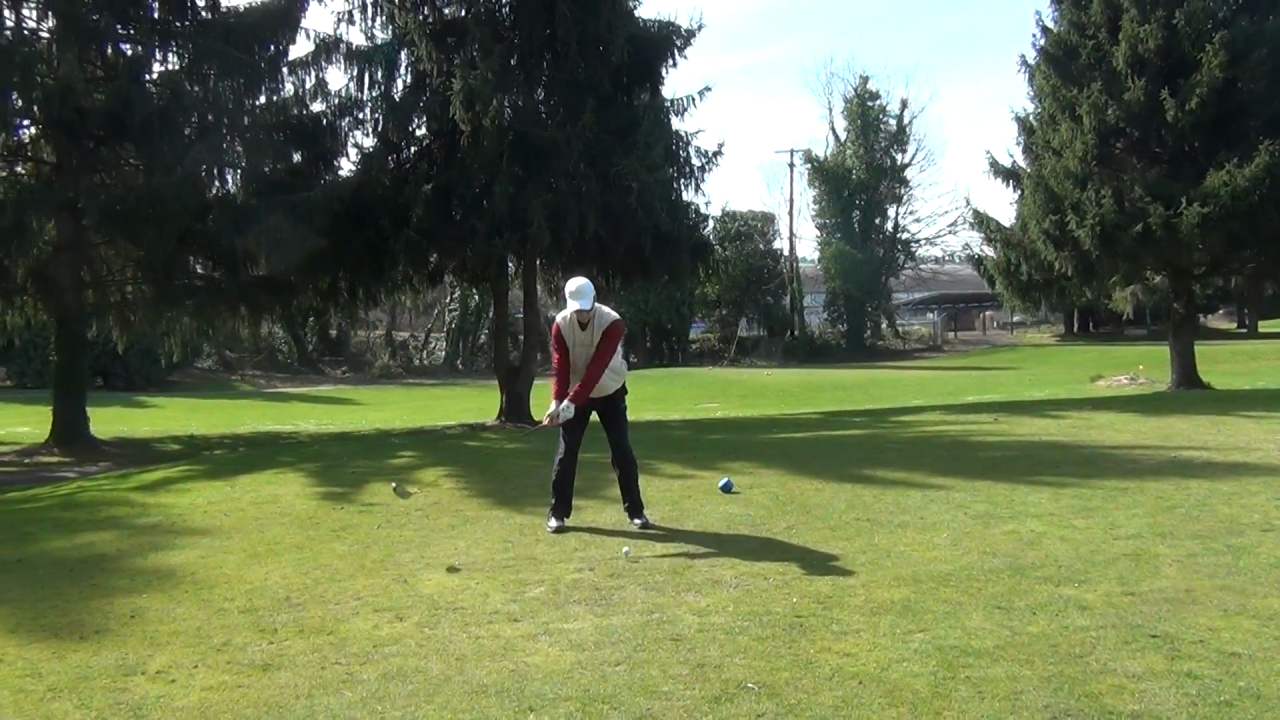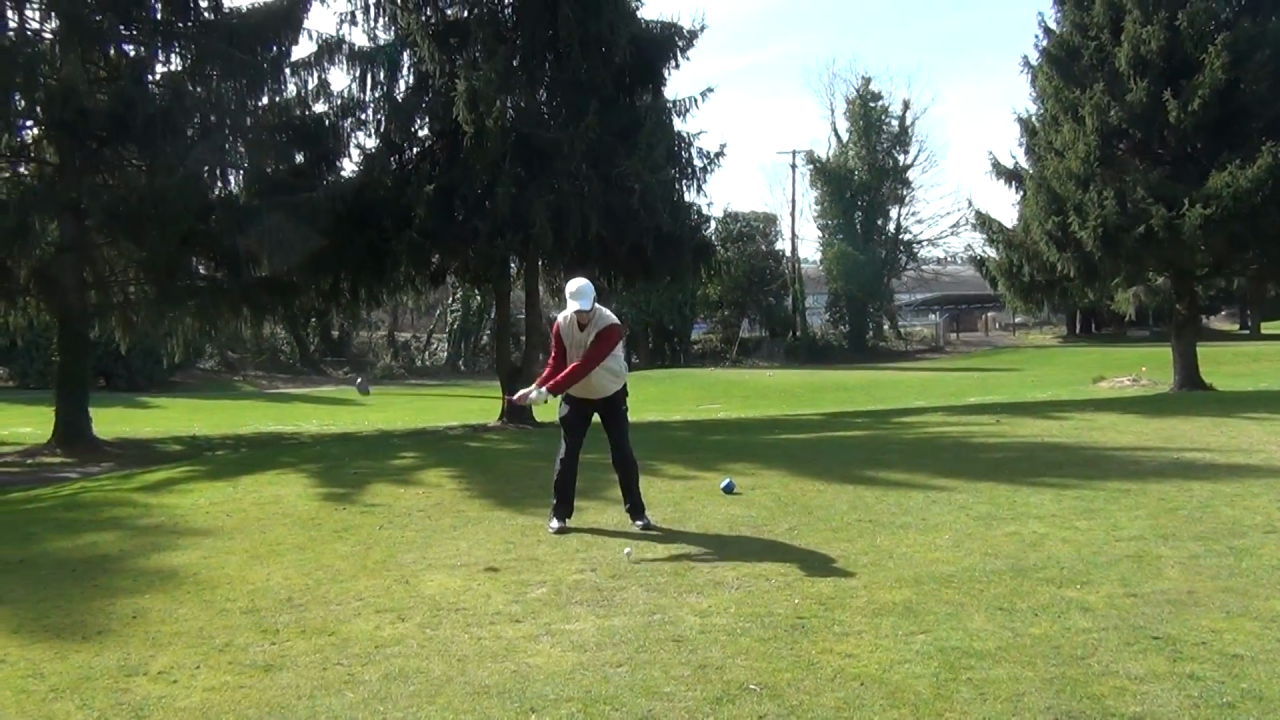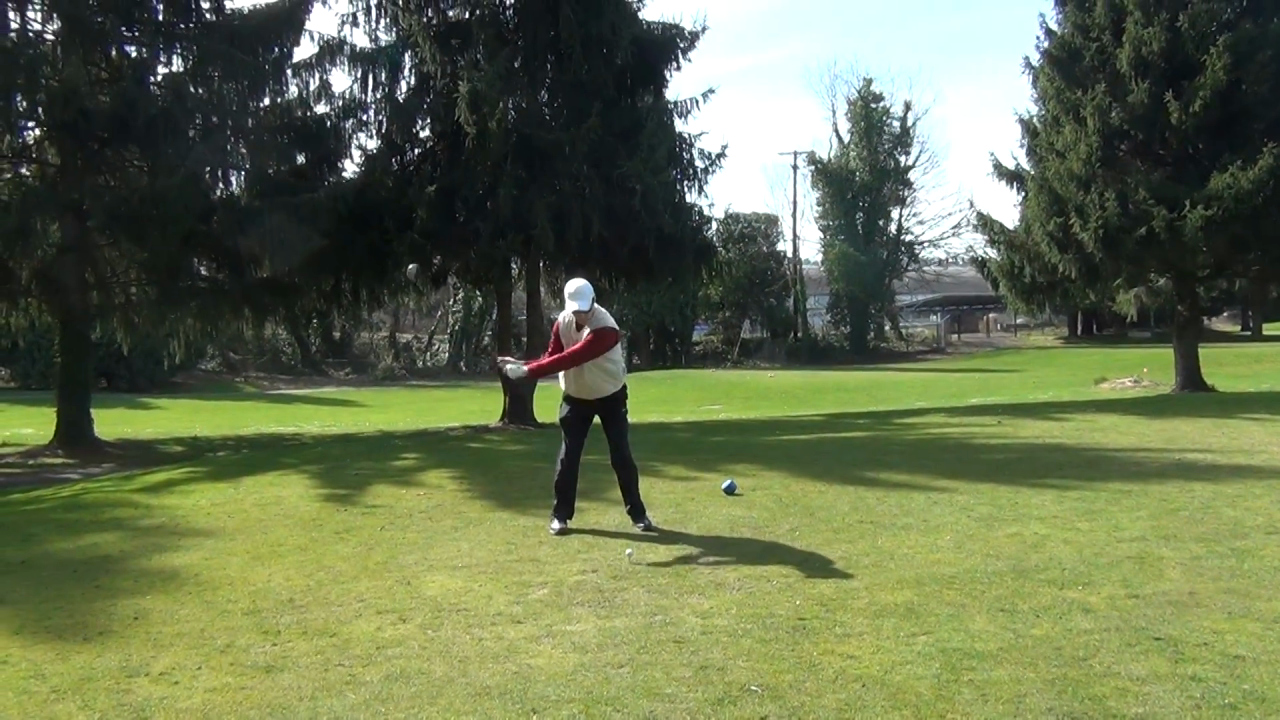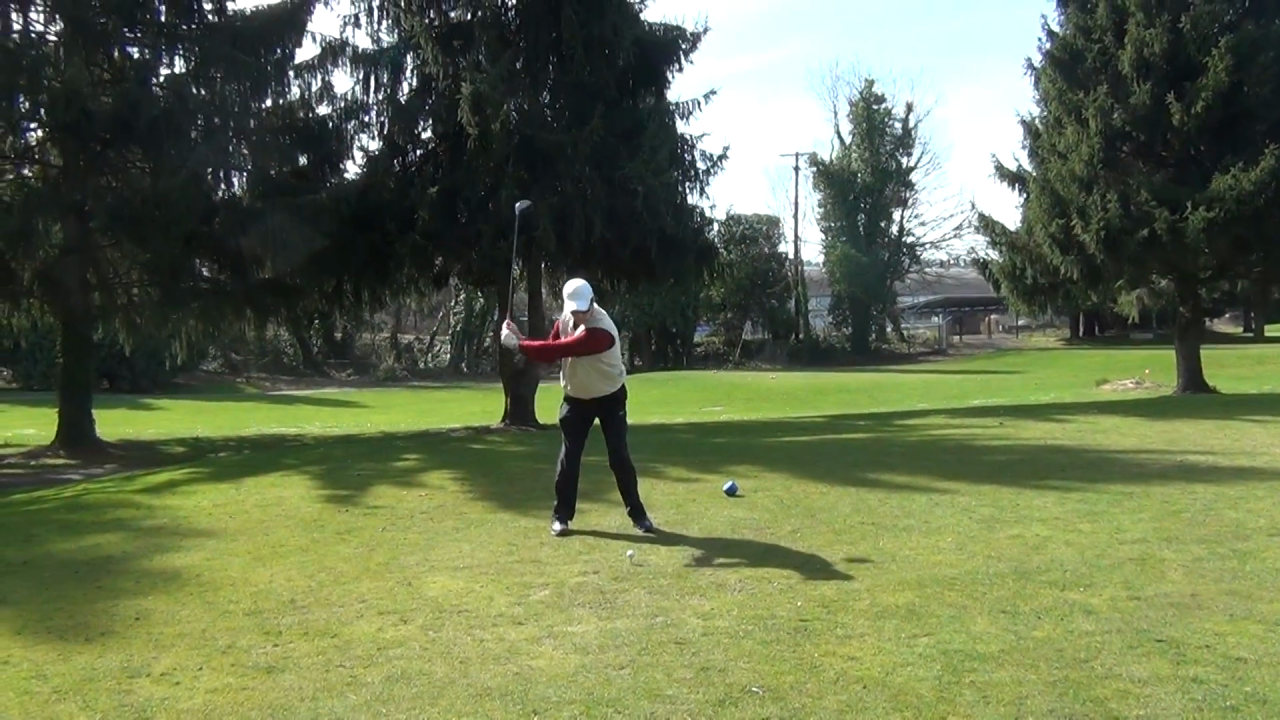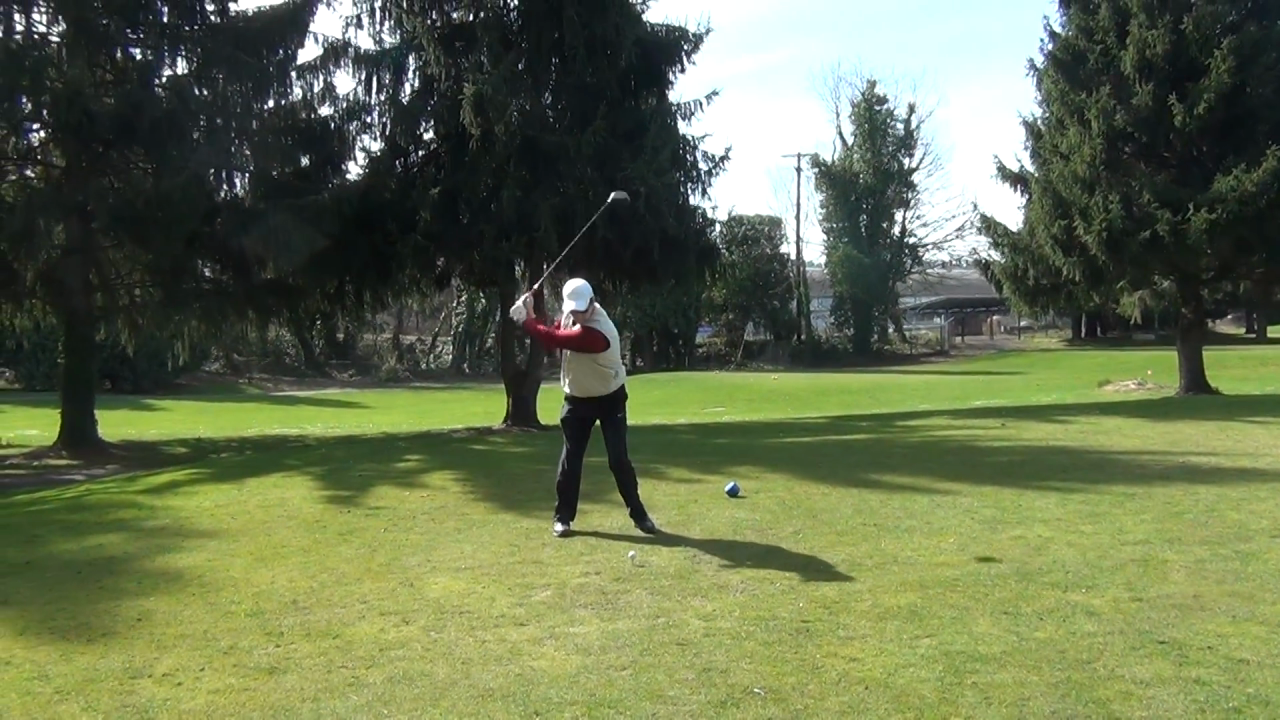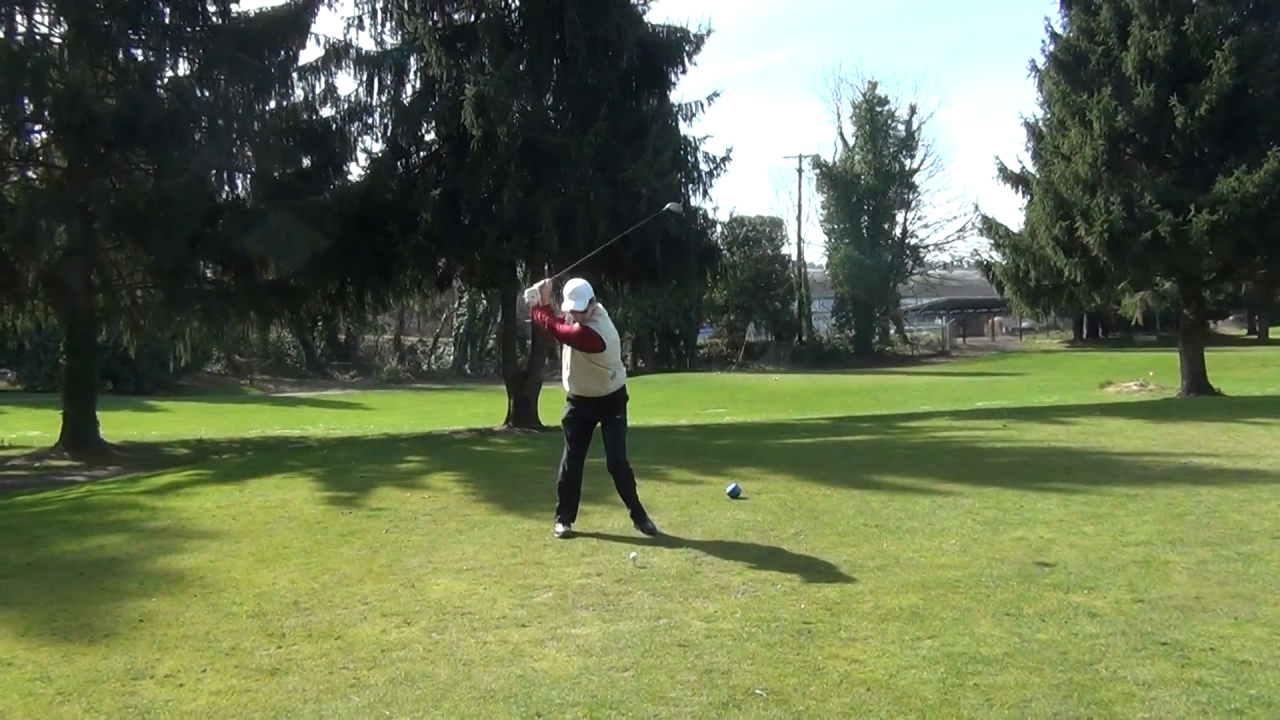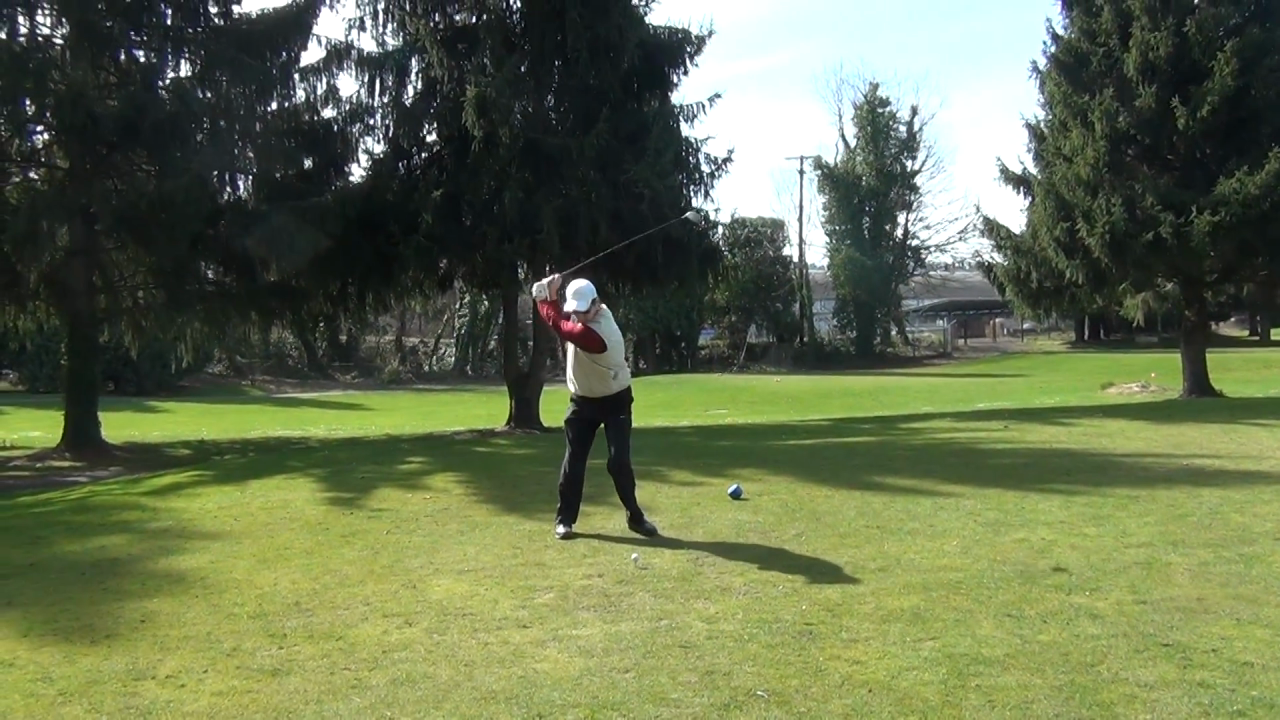
dt=0.1s
person 1, frame 1
left shoulder: (612, 323)
right shoulder: (561, 324)
left elbow: (596, 368)
right elbow: (560, 366)
left wrist: (572, 402)
right wrist: (557, 403)
left hip: (610, 393)
right hip: (572, 396)
left knee: (623, 453)
right knee: (566, 452)
left ankle: (635, 510)
right ankle: (558, 512)
person 1, frame 2
left shoulder: (610, 327)
right shoulder: (562, 323)
left elbow: (583, 366)
right elbow: (555, 362)
left wrist: (545, 391)
right wrist: (536, 387)
left hip: (611, 394)
right hip: (575, 395)
left knee: (623, 453)
right knee: (568, 454)
left ankle: (636, 511)
right ankle: (560, 512)
person 1, frame 3
left shoulder: (606, 330)
right shoulder: (563, 321)
left elbow: (569, 359)
right elbow: (552, 355)
left wrist: (526, 371)
right wrist: (523, 365)
left hip: (611, 397)
right hip: (576, 398)
left knee: (621, 455)
right knee: (568, 455)
left ankle: (636, 511)
right ankle: (560, 513)
person 1, frame 4
left shoulder: (601, 332)
right shoulder: (565, 319)
left elbow: (555, 350)
right elbow: (551, 351)
left wrist: (517, 345)
right wrist: (520, 339)
left hip: (610, 398)
right hip: (576, 398)
left knee: (619, 457)
right knee: (569, 457)
left ankle: (637, 513)
right ankle: (561, 515)
person 1, frame 5
left shoulder: (596, 333)
right shoulder: (574, 316)
left elbow: (553, 338)
right elbow: (552, 339)
left wrist: (524, 320)
right wrist: (529, 315)
left hip: (609, 399)
right hip: (577, 399)
left knee: (618, 458)
right knee: (570, 458)
left ankle: (638, 513)
right ankle: (563, 515)
person 1, frame 6
left shoulder: (593, 333)
right shoulder: (577, 316)
left elbow: (555, 328)
right elbow: (559, 326)
left wrist: (535, 305)
right wrist: (544, 301)
left hip: (610, 400)
right hip: (579, 399)
left knee: (616, 460)
right knee: (571, 459)
left ankle: (638, 514)
right ankle: (564, 517)
person 1, frame 7
left shoulder: (595, 333)
right shoulder: (578, 315)
left elbow: (560, 325)
left wrist: (543, 300)
right wrist: (551, 296)
left hip: (614, 400)
right hip: (583, 400)
left knee: (618, 462)
right knee: (573, 460)
left ankle: (635, 517)
right ankle: (565, 518)
